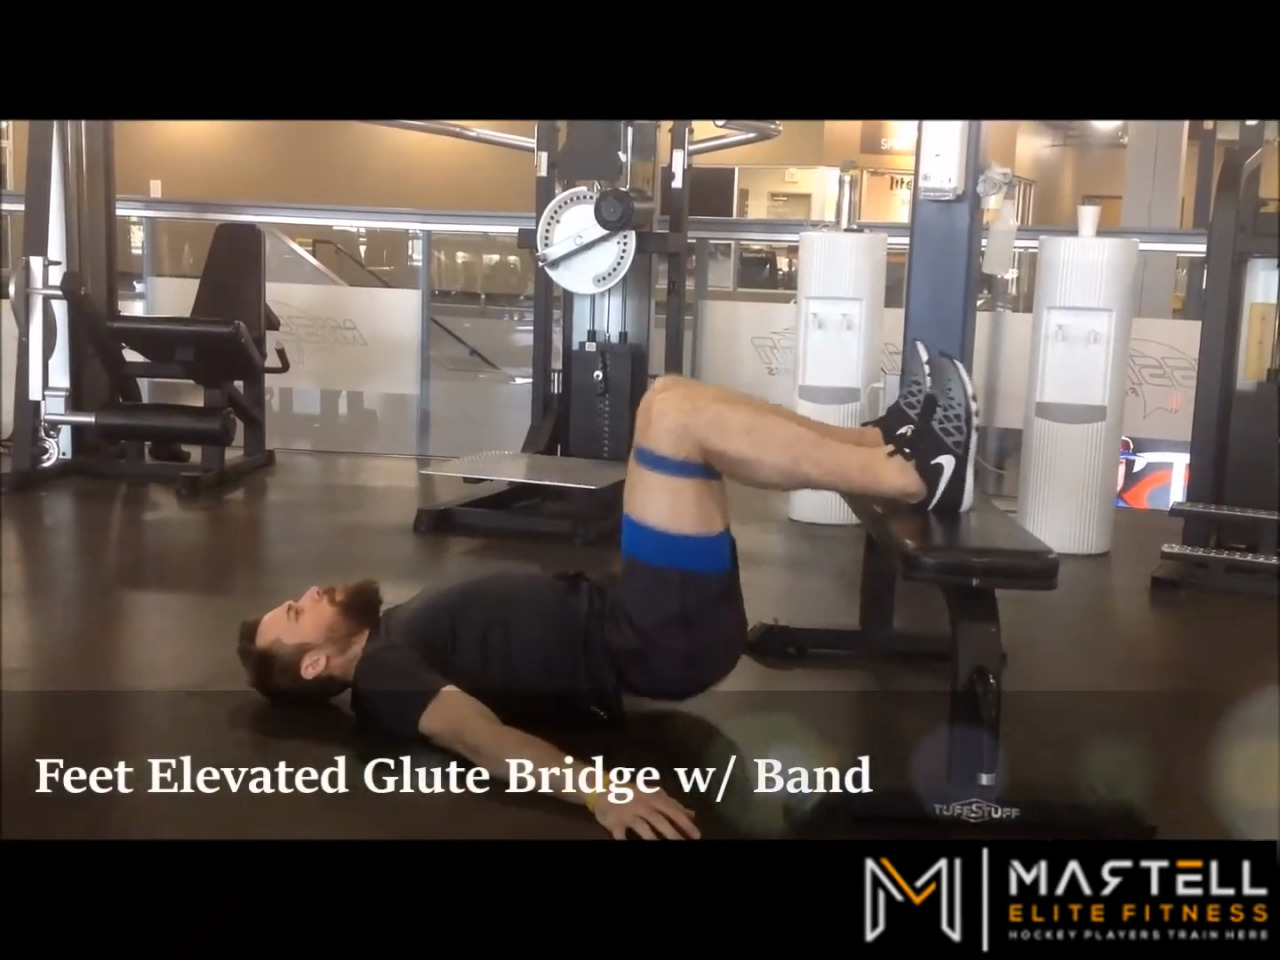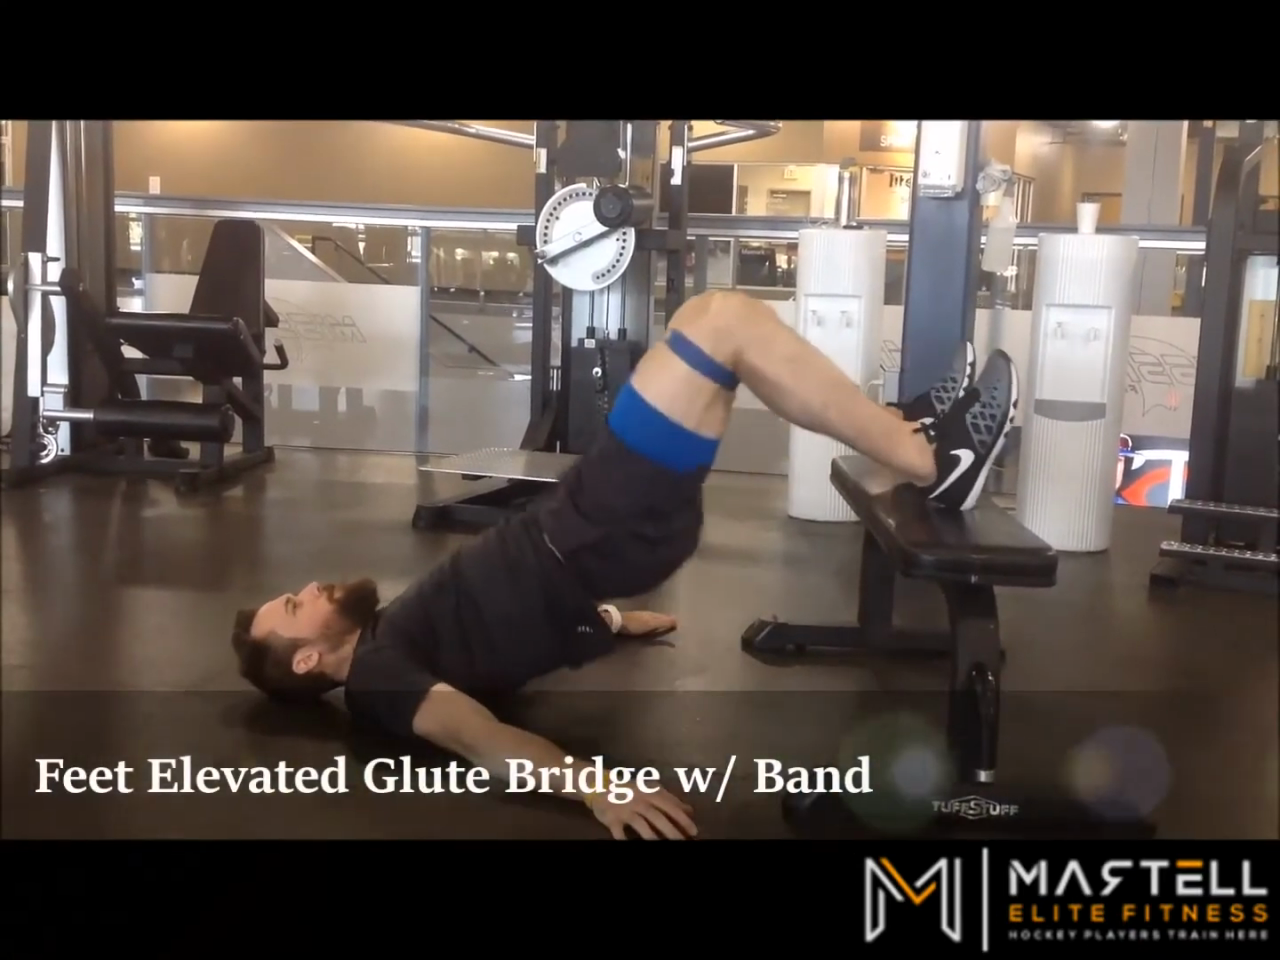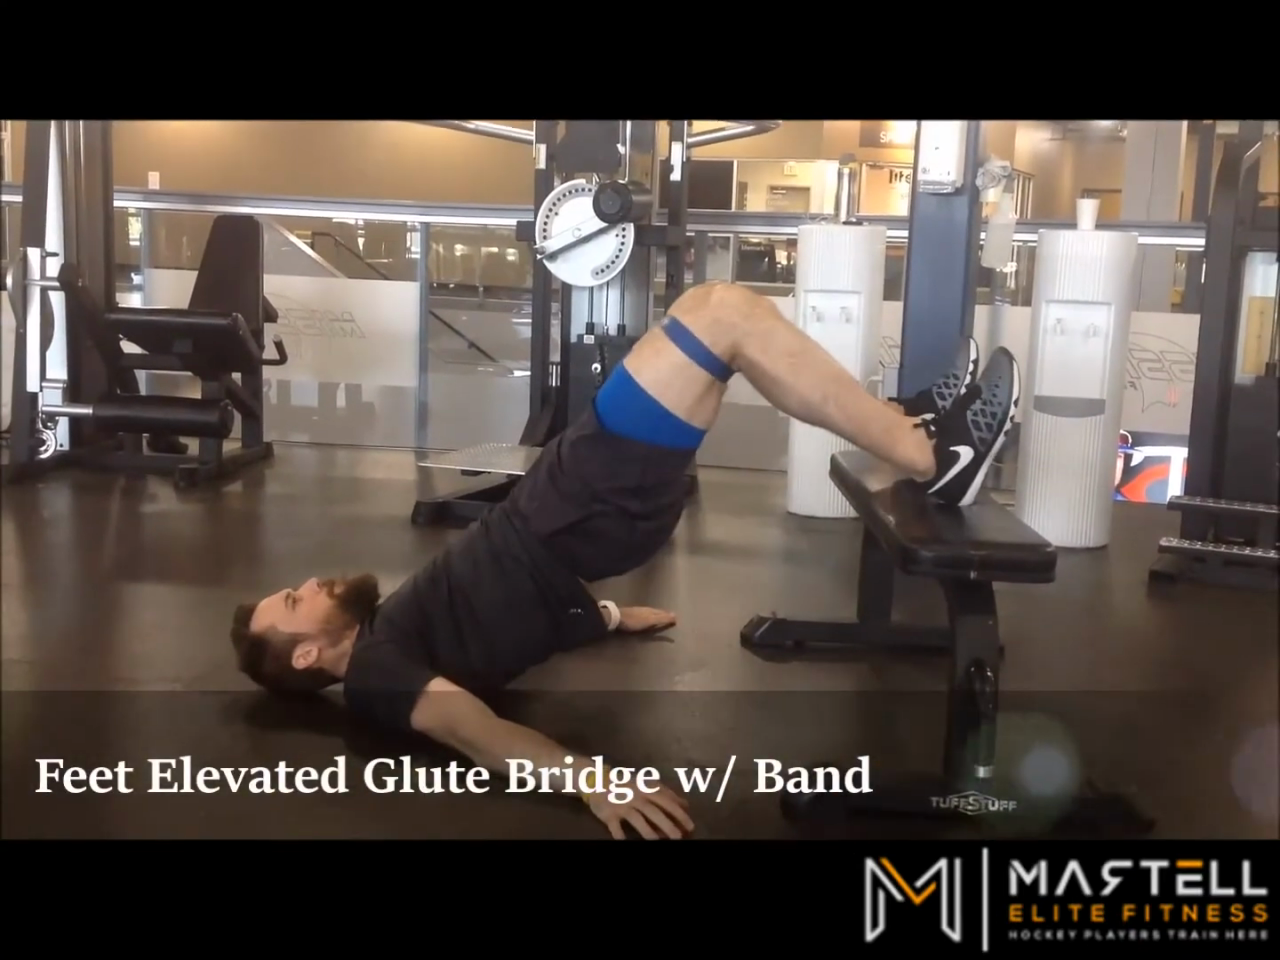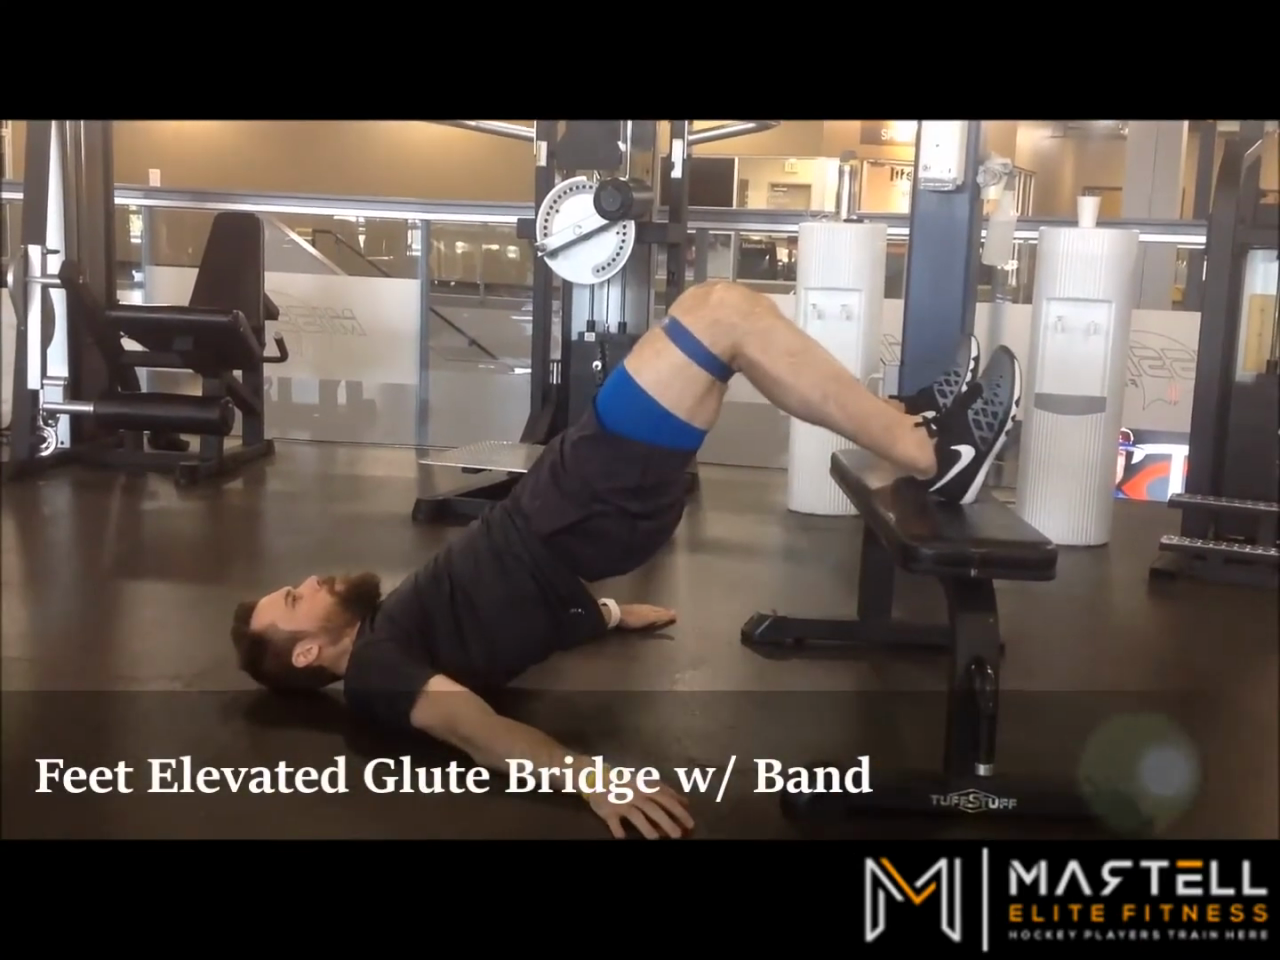
dt=0.4s
person 1, frame 1
left shoulder: (395, 636)
right shoulder: (384, 677)
right elbow: (479, 736)
right wrist: (593, 789)
left hip: (616, 624)
right hip: (661, 638)
left knee: (684, 412)
right knee: (674, 407)
left ankle: (890, 442)
right ankle: (920, 475)
person 1, frame 2
left shoulder: (384, 637)
right shoulder: (376, 677)
right elbow: (474, 735)
left wrist: (606, 617)
right wrist: (593, 785)
left hip: (577, 538)
right hip: (606, 530)
left knee: (722, 324)
right knee: (722, 319)
left ankle: (910, 431)
right ankle: (932, 460)
person 1, frame 3
left shoulder: (384, 633)
right shoulder: (375, 674)
right elbow: (468, 728)
right wrist: (587, 778)
left hip: (563, 514)
right hip: (590, 508)
left knee: (722, 314)
right knee: (722, 311)
left ankle: (908, 423)
right ankle: (930, 455)
person 1, frame 4
left shoulder: (383, 630)
right shoulder: (375, 671)
right elbow: (469, 725)
right wrist: (588, 776)
left hip: (564, 514)
right hip: (590, 511)
left knee: (721, 315)
right knee: (720, 310)
left ankle: (908, 420)
right ankle: (932, 453)
